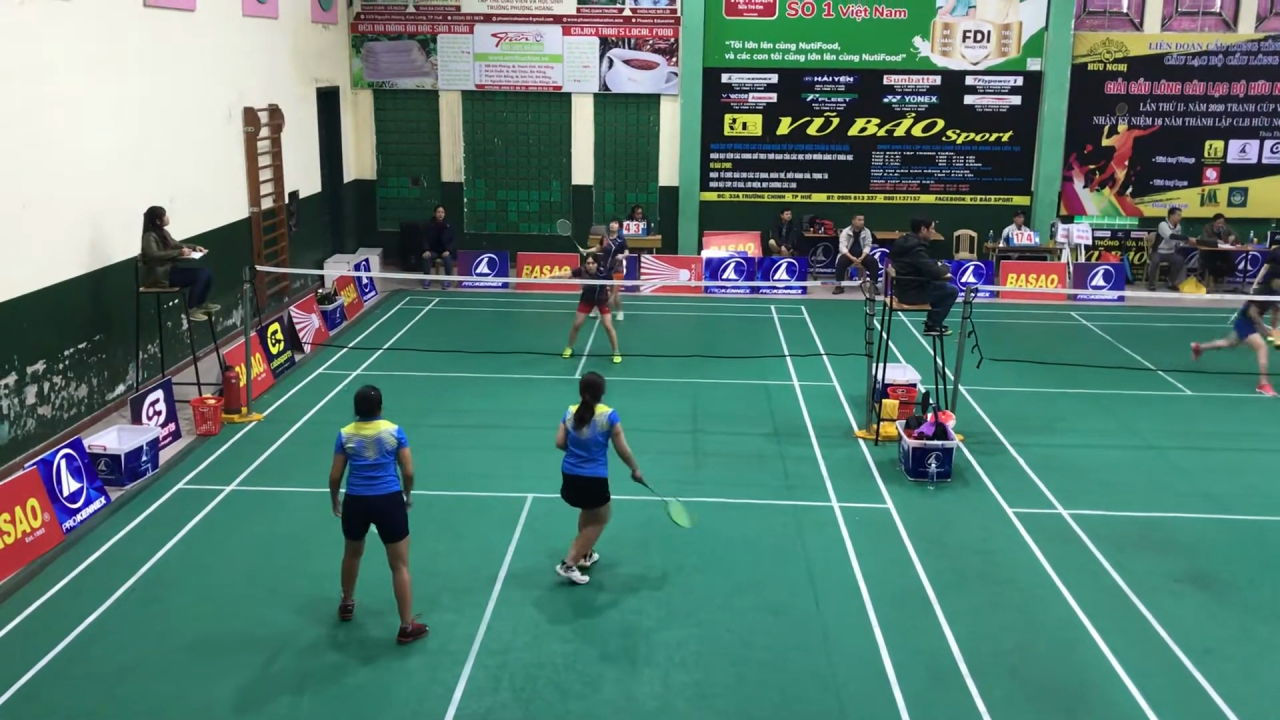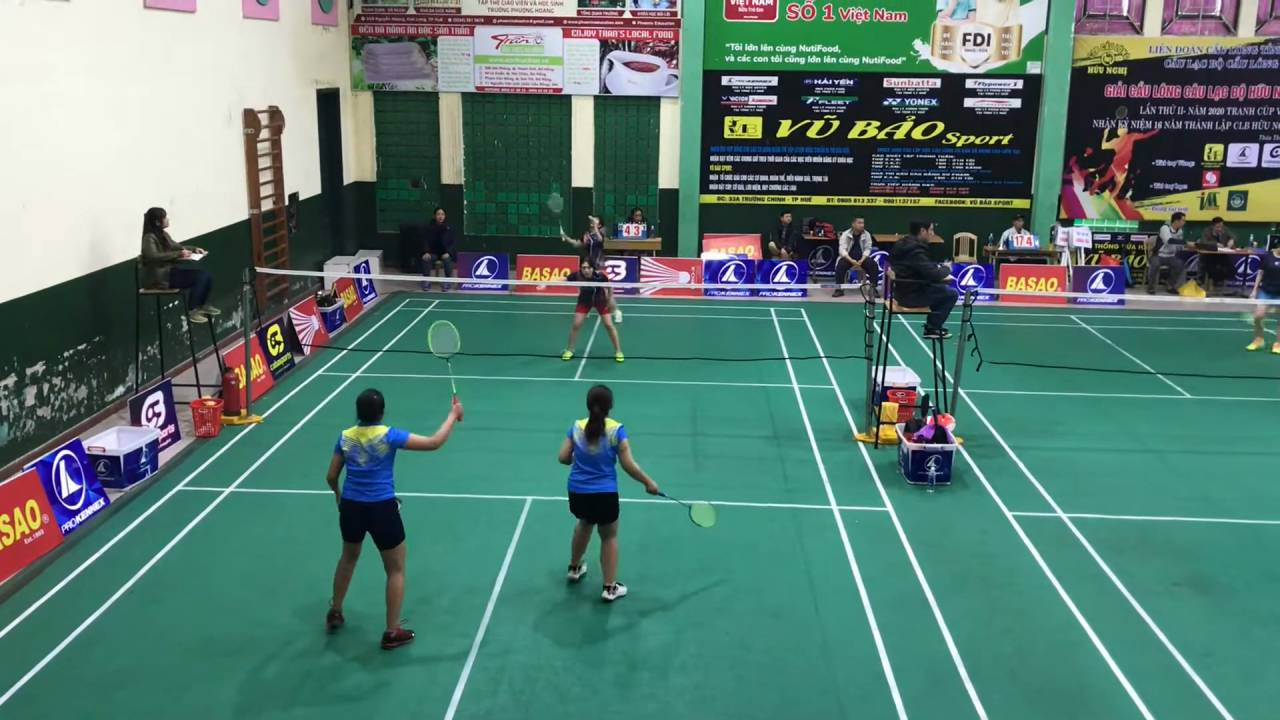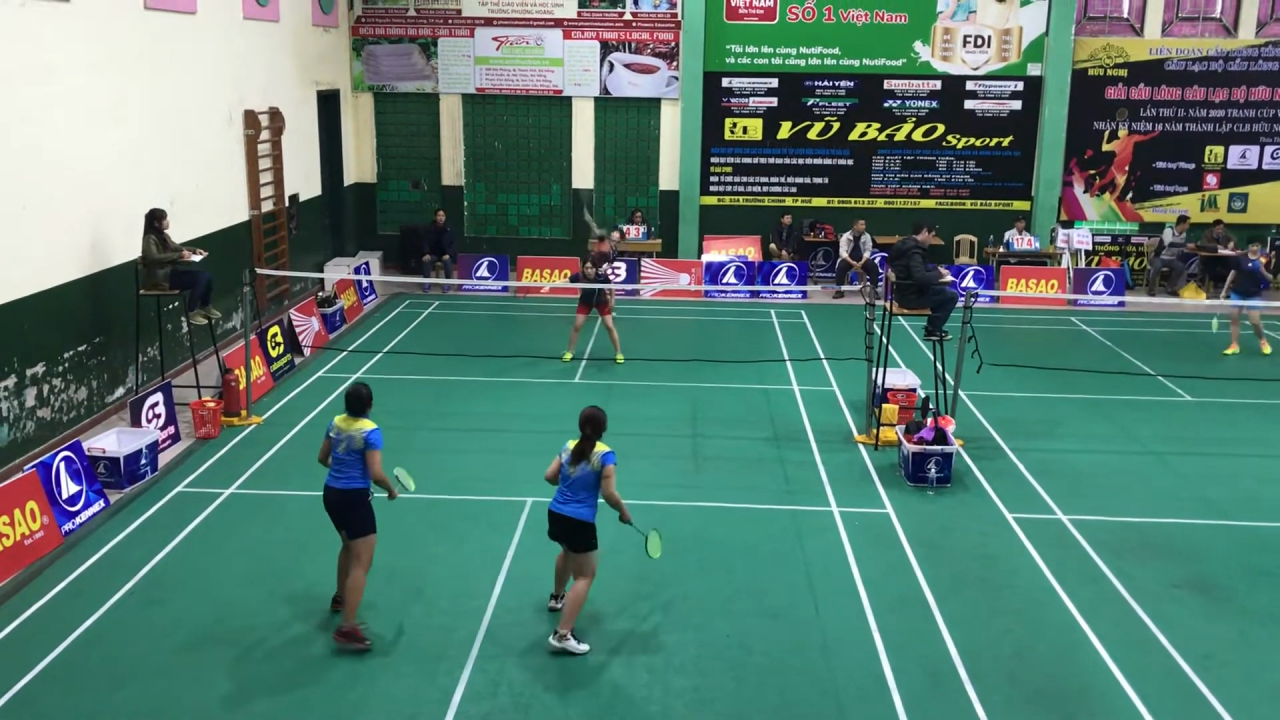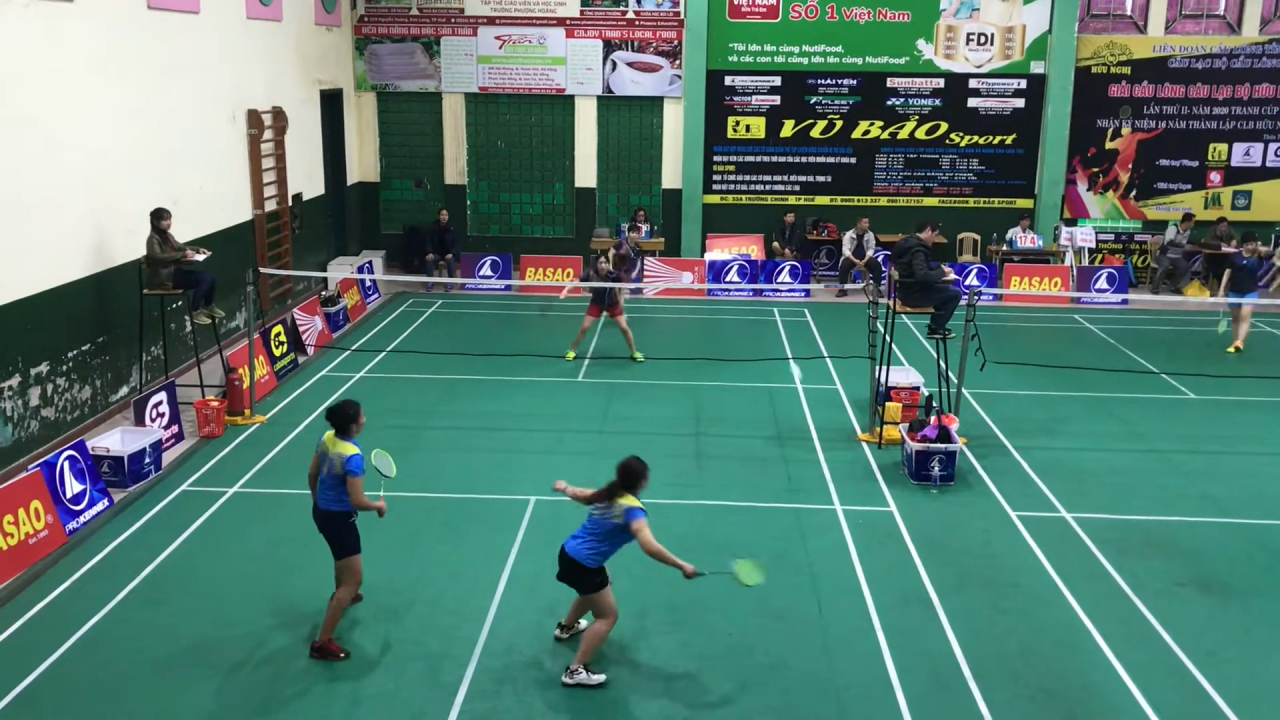
dt=0.5s
person 1, frame 1
left shoulder: (345, 435)
right shoulder: (394, 432)
left elbow: (335, 476)
right elbow: (408, 473)
left wrist: (334, 500)
right wrist: (406, 495)
left hip: (356, 502)
right hip: (389, 502)
left knee: (352, 554)
right knee: (400, 566)
left ankle: (346, 604)
right ankle: (407, 627)
person 1, frame 2
left shoulder: (346, 437)
right shoulder: (388, 435)
left elbow: (331, 476)
right elbow: (433, 442)
left wrist: (339, 495)
right wrist: (453, 416)
left hip: (351, 507)
right hip: (382, 508)
left knee: (348, 558)
right knee: (395, 570)
left ankle: (335, 613)
right ankle: (392, 632)
person 1, frame 3
left shoulder: (336, 423)
right shoulder: (371, 432)
left elbow: (322, 458)
right elbow: (376, 474)
right wrist: (391, 489)
left hip: (331, 494)
right hip: (354, 498)
left knee: (349, 546)
right knee: (361, 564)
left ankle: (341, 597)
right ankle: (348, 627)
person 1, frame 4
left shoulder: (326, 438)
right shoulder: (352, 456)
left elbow: (312, 474)
right elbow: (357, 501)
left wrist: (315, 497)
right wrist: (379, 505)
left hip: (321, 511)
right hip: (338, 518)
left knee: (347, 553)
right knee: (353, 581)
left ankle: (340, 595)
right ankle: (322, 642)
person 2, frame 1
left shoulder: (570, 412)
right shoulder: (609, 415)
left elbow: (559, 443)
right elbow: (622, 448)
right wrist: (635, 469)
left hip: (570, 475)
right hip: (594, 478)
left knee: (587, 512)
right knee: (597, 522)
left ankle: (585, 556)
right ankle: (568, 564)
person 2, frame 2
left shoulder: (577, 427)
right shoulder: (617, 429)
left elbow: (563, 457)
right elbow: (628, 465)
right wrist: (649, 482)
left hip: (577, 492)
right hip: (605, 493)
left knee: (584, 524)
right knee: (609, 536)
left ankle: (574, 568)
right ankle: (610, 587)
person 2, frame 3
left shoulder: (569, 447)
right shoulder: (605, 454)
left elbow: (550, 476)
right elbow: (609, 494)
right wrist: (623, 511)
left hip: (556, 514)
right hip: (580, 521)
left knee: (568, 552)
right knee: (584, 576)
left ankle: (557, 597)
right ankle: (563, 634)
person 2, frame 4
left shoulder: (607, 494)
right shoulder: (632, 509)
left elbow: (580, 496)
right elbow: (649, 547)
left wrist: (564, 487)
right wrist: (681, 566)
left hip: (569, 553)
right hip: (583, 564)
left knee: (600, 588)
right knee: (608, 616)
left ankle: (566, 627)
right ankle: (575, 671)
